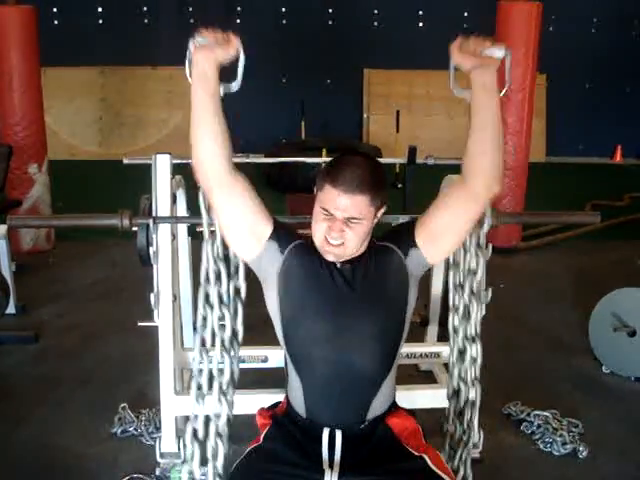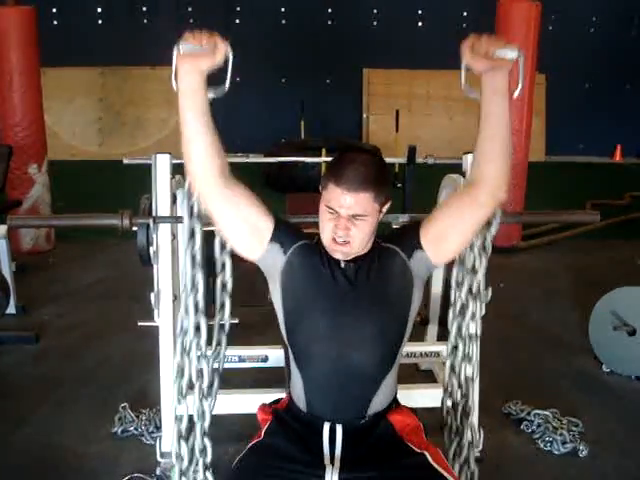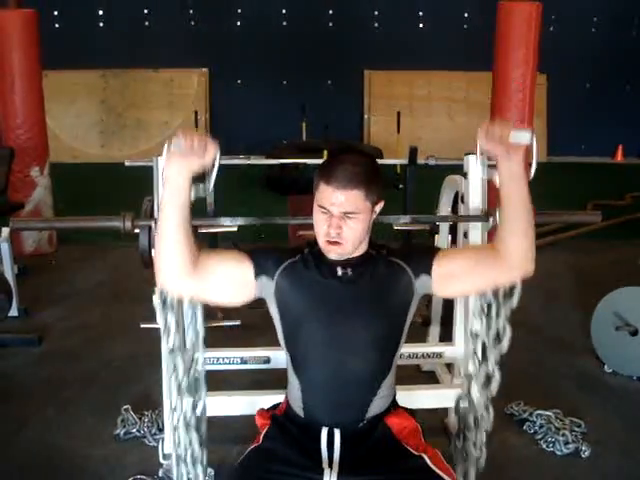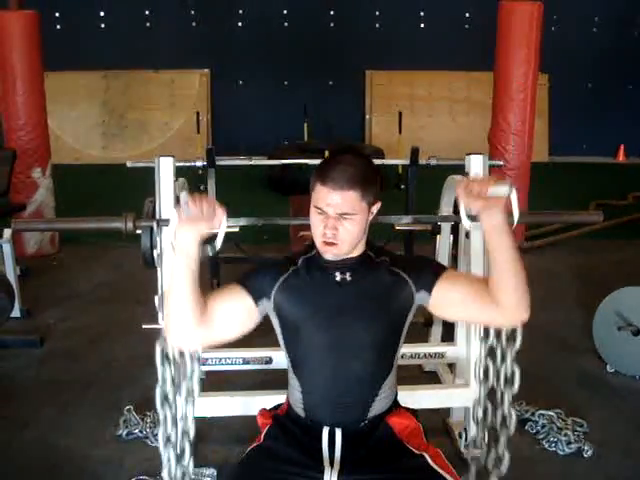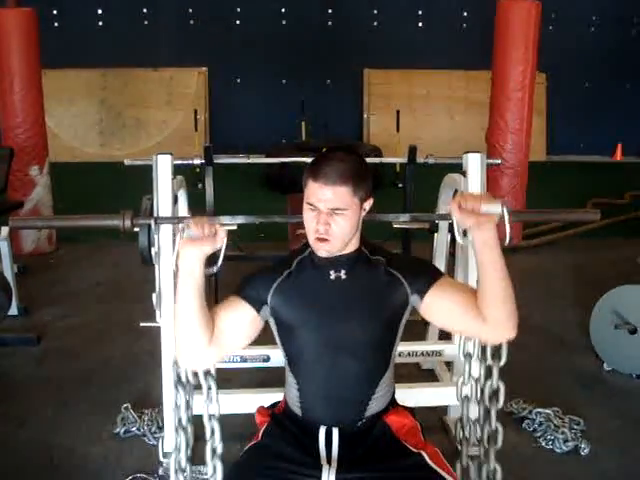
dt=0.2s
person 1, frame 1
left shoulder: (402, 259)
right shoulder: (281, 257)
left elbow: (478, 185)
right elbow: (217, 175)
left wrist: (484, 76)
right wrist: (205, 67)
left hip: (379, 442)
right hip: (293, 442)
person 1, frame 2
left shoulder: (406, 260)
right shoulder: (286, 255)
left elbow: (488, 191)
right elbow: (211, 184)
left wrist: (494, 83)
right wrist: (193, 77)
left hip: (382, 439)
right hip: (294, 437)
person 1, frame 3
left shoulder: (406, 271)
right shoulder: (279, 269)
left elbow: (513, 265)
right elbow: (178, 278)
left wrist: (510, 168)
right wrist: (179, 174)
left hip: (380, 440)
right hip: (294, 440)
person 1, frame 4
left shoulder: (407, 275)
right shoulder: (277, 278)
left elbow: (511, 312)
right elbow: (187, 334)
left wrist: (495, 223)
right wrist: (187, 241)
left hip: (381, 438)
right hip: (296, 438)
person 1, frame 5
left shoulder: (401, 277)
right shoulder: (275, 282)
left elbow: (498, 328)
right elbow: (195, 355)
left wrist: (484, 235)
right wrist: (191, 258)
left hip: (378, 437)
right hip: (293, 437)
